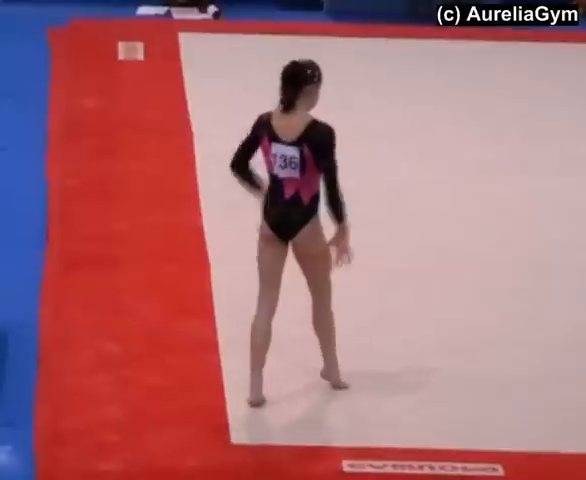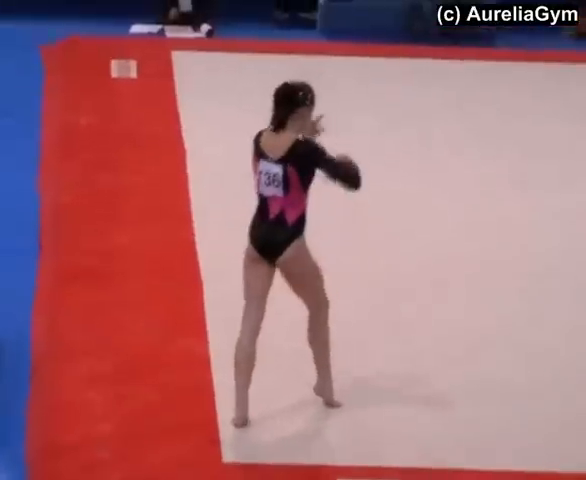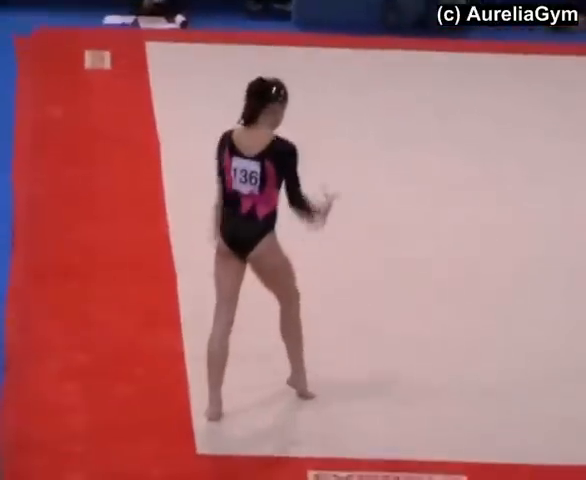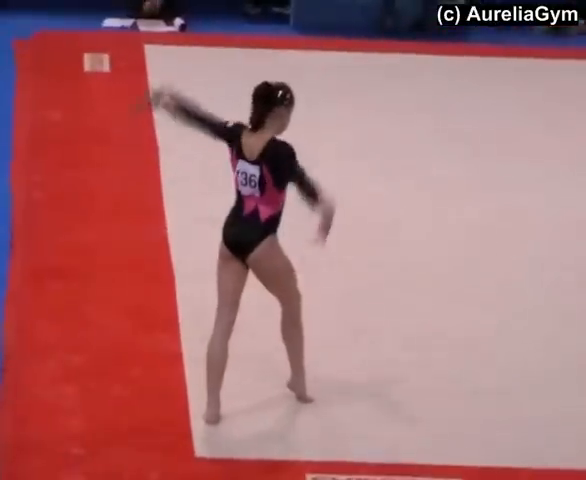
dt=0.3s
person 1, frame 1
left shoulder: (265, 123)
right shoulder: (321, 133)
left elbow: (237, 164)
right elbow: (331, 184)
right wrist: (342, 228)
left hip: (271, 218)
right hip: (303, 222)
left knee: (265, 304)
right knee: (322, 295)
left ankle: (255, 387)
right ankle: (331, 369)
person 1, frame 2
left shoulder: (260, 140)
right shoulder: (307, 150)
right elbow: (352, 180)
right wrist: (344, 161)
left hip: (258, 237)
right hip: (288, 241)
left knee: (250, 322)
right knee: (319, 308)
left ankle: (240, 407)
right ankle: (325, 385)
person 1, frame 3
left shoulder: (227, 140)
right shoulder: (283, 148)
left elbow: (224, 188)
right elbow: (294, 199)
right wrist: (315, 212)
left hip: (228, 234)
right hip: (259, 237)
left knee: (223, 318)
right knee: (290, 302)
left ankle: (214, 402)
right ankle: (299, 379)
person 1, frame 4
left shoulder: (235, 135)
right shoulder: (281, 151)
left elbow: (202, 120)
right elbow: (299, 178)
left wrist: (168, 100)
right wrist: (322, 203)
left hip: (231, 235)
right hip: (259, 240)
left knee: (223, 322)
right knee: (291, 303)
left ankle: (212, 405)
right ankle: (299, 382)
